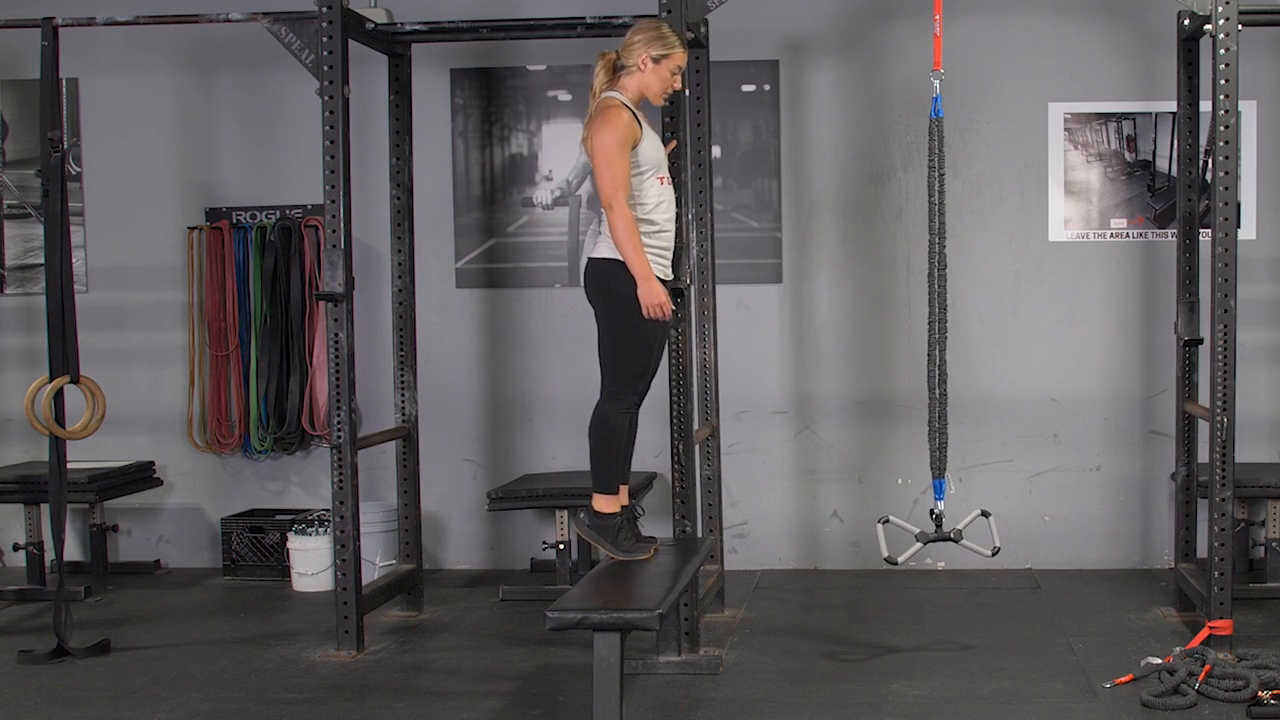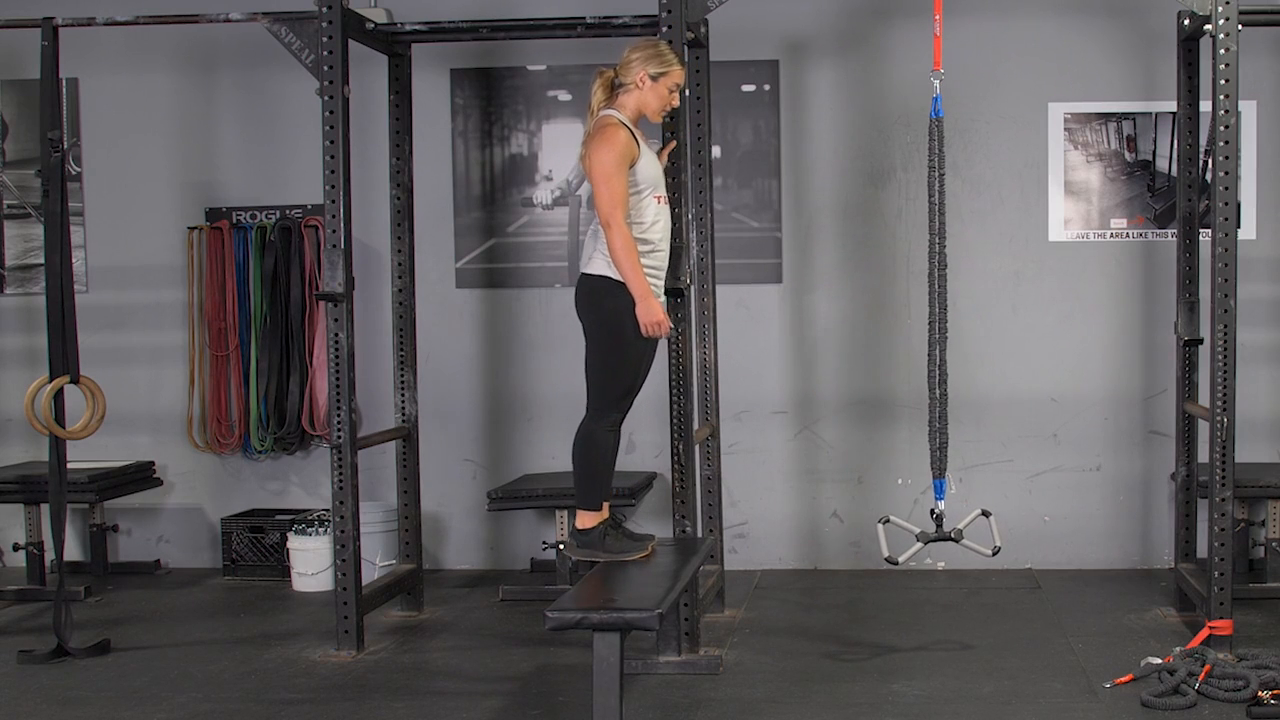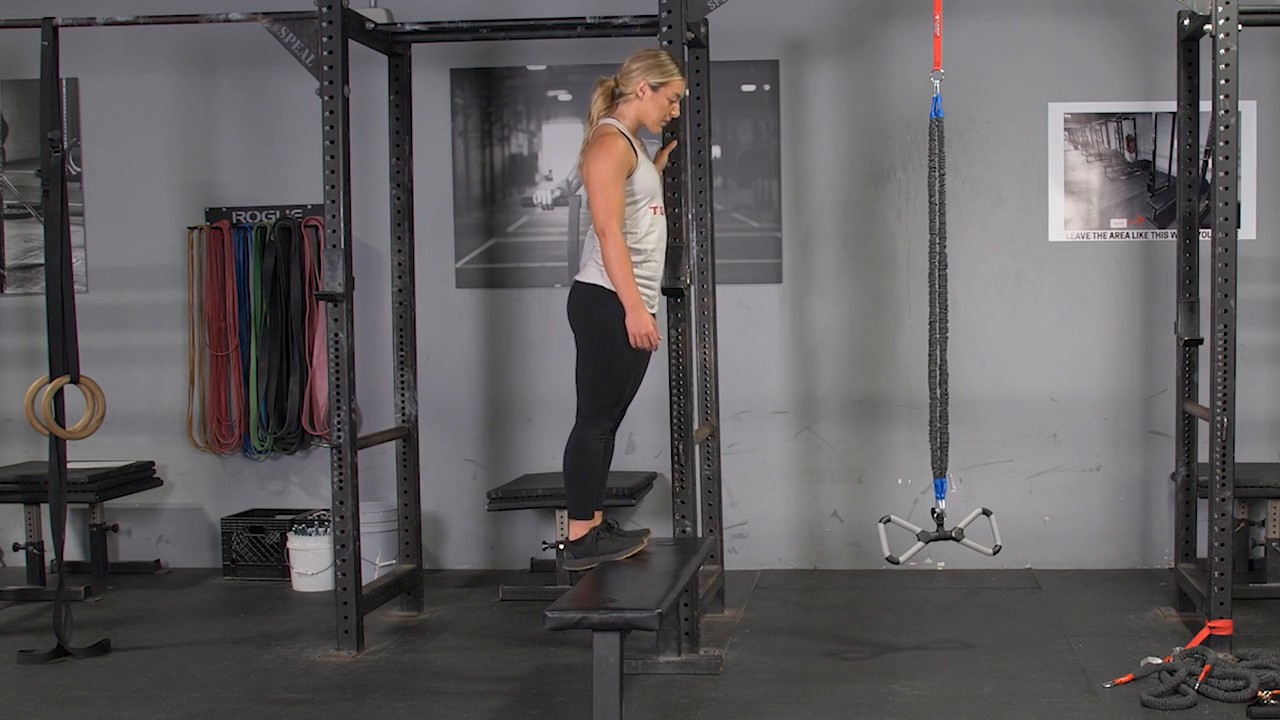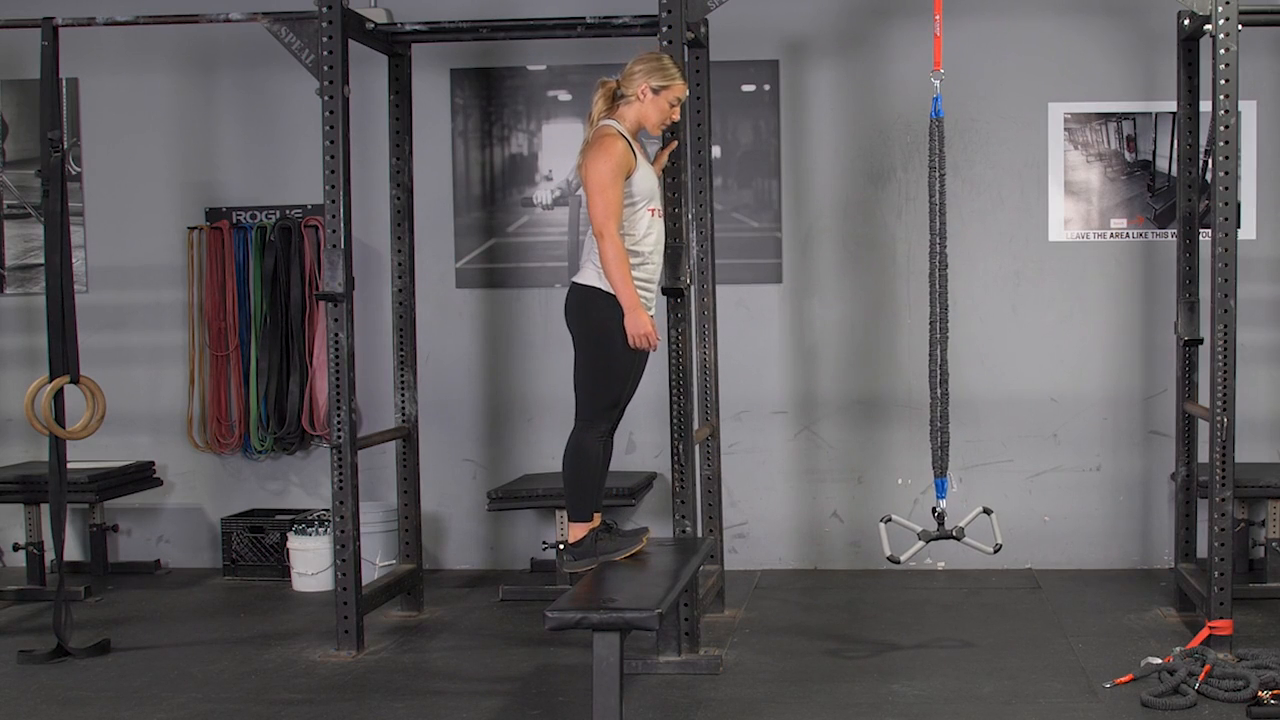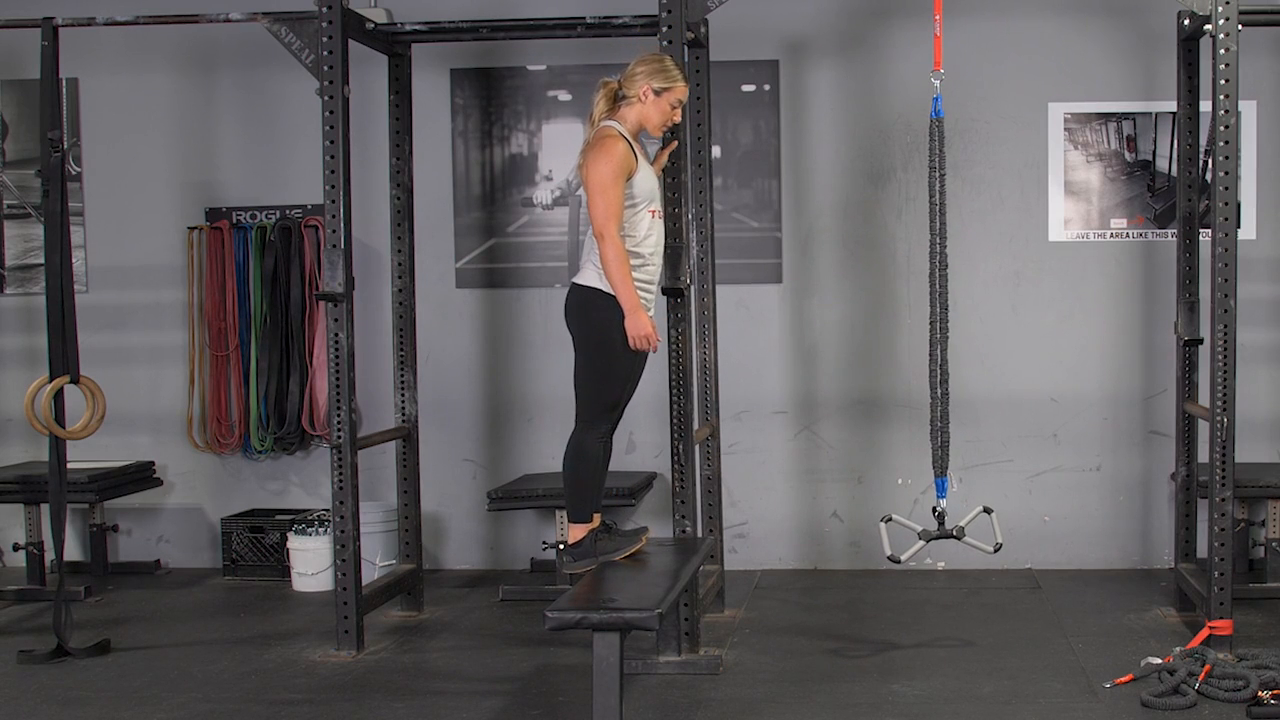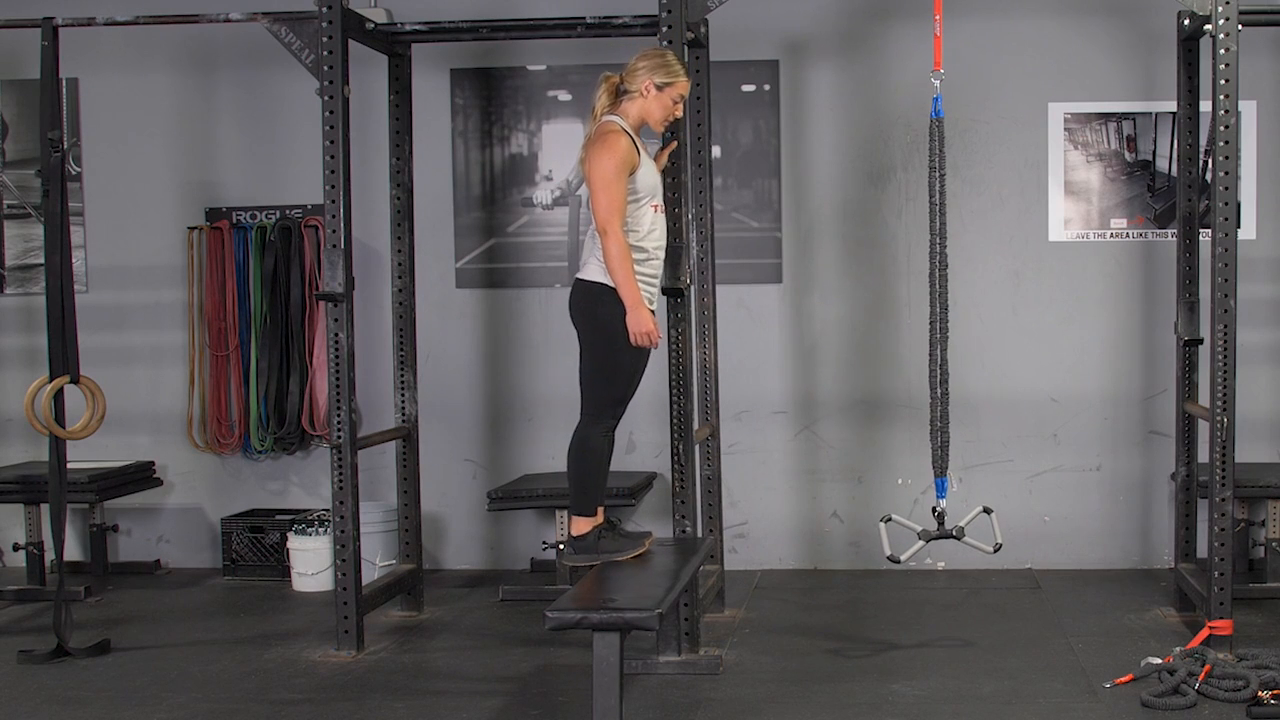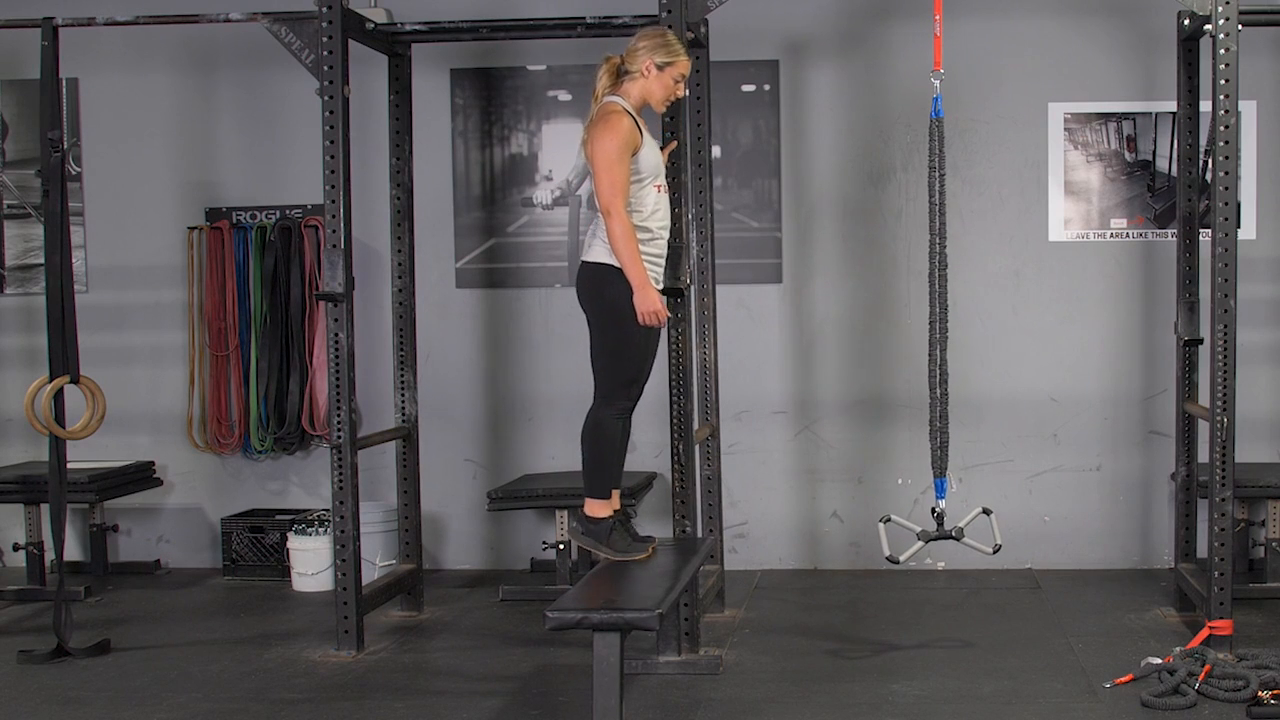
dt=0.3s
person 1, frame 1
left shoulder: (632, 117)
right shoulder: (613, 114)
right elbow: (615, 206)
left wrist: (668, 153)
right wrist: (644, 278)
left hip: (645, 275)
right hip: (624, 275)
left knee: (630, 396)
right knee: (620, 395)
left ankle: (617, 510)
right ankle: (601, 511)
person 1, frame 2
left shoulder: (630, 136)
right shoulder: (612, 133)
right elbow: (613, 223)
left wrist: (662, 162)
right wrist: (644, 297)
left hip: (633, 294)
right hip: (615, 293)
left knee: (613, 411)
right knee: (604, 410)
left ankle: (599, 521)
right ankle: (586, 530)
person 1, frame 3
left shoulder: (631, 145)
right shoulder: (609, 143)
right elbow: (608, 233)
left wrist: (659, 166)
right wrist: (634, 308)
left hip: (628, 304)
right hip: (607, 302)
left knee: (607, 420)
right knee: (595, 420)
left ankle: (593, 526)
right ankle: (580, 539)
person 1, frame 4
left shoulder: (631, 146)
right shoulder: (609, 144)
right elbow: (606, 234)
left wrist: (660, 167)
right wrist: (632, 309)
left hip: (627, 306)
right hip: (605, 304)
left knee: (605, 422)
right knee: (594, 421)
left ankle: (592, 527)
right ankle: (580, 541)
person 1, frame 5
left shoulder: (631, 146)
right shoulder: (610, 144)
right elbow: (607, 235)
left wrist: (659, 167)
right wrist: (633, 310)
left hip: (625, 306)
right hip: (604, 304)
left knee: (604, 423)
right knee: (594, 422)
left ankle: (590, 527)
right ankle: (579, 541)
person 1, frame 6
left shoulder: (631, 142)
right shoulder: (612, 139)
right elbow: (610, 231)
left wrist: (659, 165)
right wrist: (635, 307)
left hip: (626, 299)
right hip: (608, 299)
left knee: (607, 416)
right knee: (599, 415)
left ankle: (595, 524)
right ankle: (583, 534)
person 1, frame 7
left shoulder: (633, 122)
right shoulder: (614, 120)
right elbow: (614, 211)
left wrist: (664, 157)
right wrist: (642, 286)
left hip: (634, 280)
right hip: (615, 279)
left knee: (623, 400)
right knee: (613, 398)
left ankle: (609, 512)
right ankle: (594, 516)
